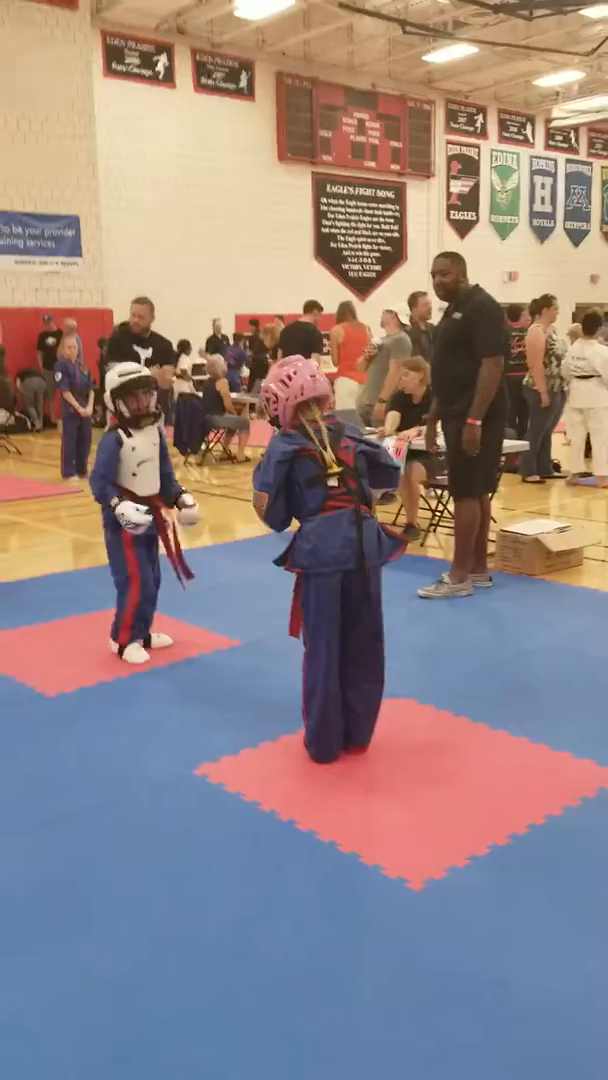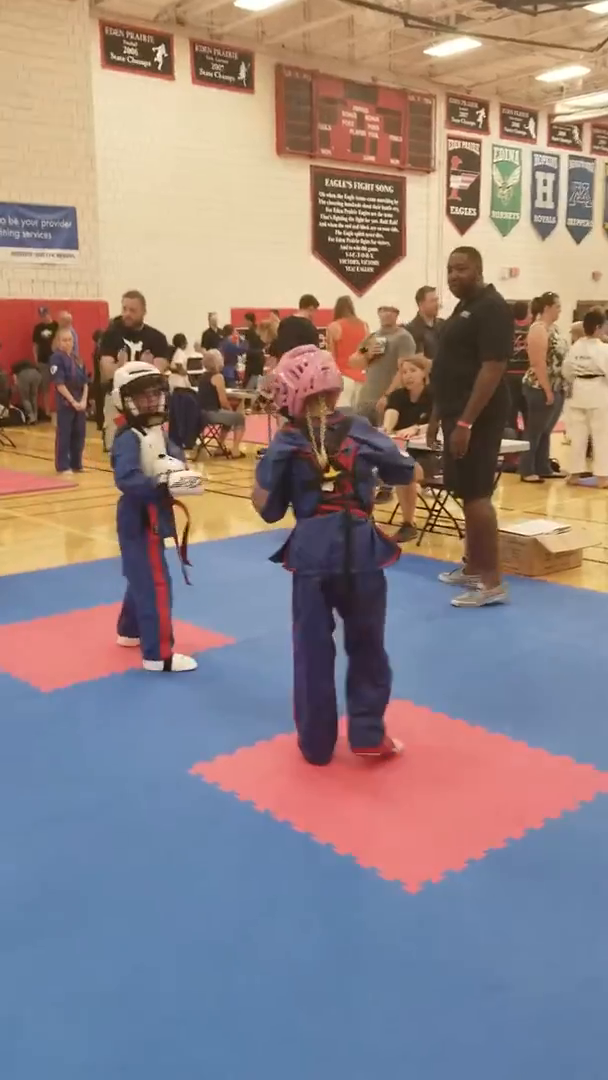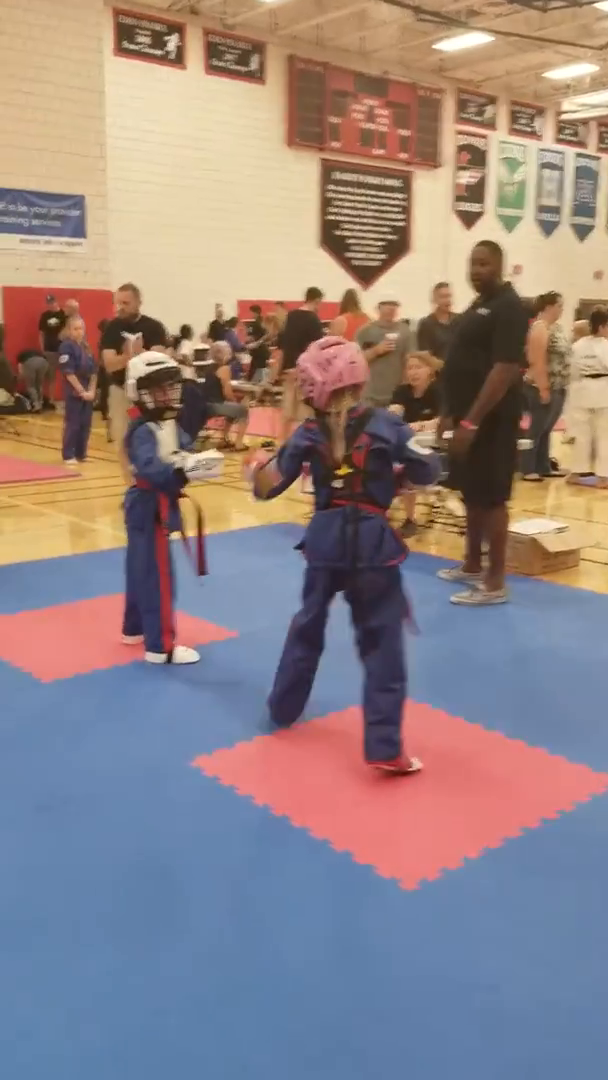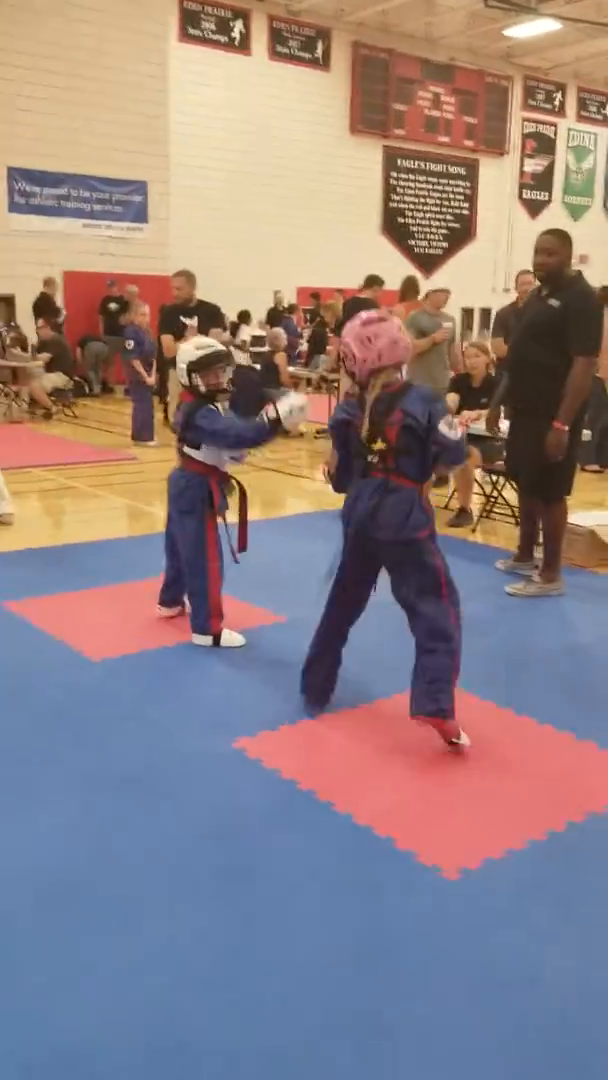
dt=0.4s
person 1, frame 1
left shoulder: (283, 445)
right shoulder: (351, 434)
left elbow: (272, 513)
right elbow: (390, 475)
left hip: (319, 548)
right hip: (365, 543)
left knee: (322, 647)
right knee: (365, 643)
left ankle: (323, 742)
right ankle: (357, 733)
person 1, frame 2
left shoulder: (286, 442)
right shoulder: (360, 431)
left elbow: (268, 507)
right elbow: (404, 471)
left hip: (312, 550)
right hip: (361, 547)
left knee: (313, 649)
right knee: (367, 645)
left ankle: (316, 744)
right ankle: (369, 735)
person 1, frame 3
left shoulder: (308, 434)
right shoulder: (386, 425)
left elbow: (268, 483)
right elbow: (426, 471)
left wrist: (255, 466)
left hip: (325, 541)
right hip: (373, 543)
left knee: (307, 627)
right knee: (382, 643)
left ankle: (283, 707)
right ankle: (385, 747)
person 1, frame 4
left shoulder: (349, 408)
right shoulder: (422, 400)
left elbow: (338, 475)
right elbow: (454, 453)
right wrist: (445, 437)
left hip: (360, 515)
right hip: (405, 517)
left knee: (343, 602)
right knee: (436, 609)
left ankle: (315, 688)
right ankle: (435, 708)
person 2, frame 1
left shoulder: (482, 308)
right shoulder: (452, 311)
left elbow: (492, 365)
left wrist: (474, 420)
right wrist: (433, 418)
left hip: (476, 416)
right hip: (457, 414)
left knee: (467, 492)
right knee: (474, 491)
left ankle: (459, 576)
right ankle: (478, 568)
person 2, frame 2
left shoulder: (491, 307)
right shoulder: (464, 308)
left elbow: (493, 369)
left wrist: (465, 422)
right wrist: (437, 415)
left hip: (477, 417)
right hip: (458, 414)
left knee: (475, 493)
right knee: (468, 492)
left ankle: (492, 581)
right ankle: (473, 567)
person 2, frame 3
left shoulder: (509, 307)
right shoulder: (479, 305)
left elbow: (505, 371)
left wrist: (471, 422)
right wrist: (449, 412)
left hip: (489, 420)
right hip: (468, 416)
left knee: (491, 497)
right knee: (471, 493)
left ankle: (495, 583)
right ankle: (472, 565)
person 2, frame 4
left shoulder: (581, 299)
right shoulder: (538, 295)
left elbow: (585, 365)
left wrist: (563, 423)
right wrist: (498, 400)
left hip: (551, 414)
right hip: (524, 408)
left knee: (548, 492)
right knee: (524, 484)
left ankle: (550, 575)
right ankle: (525, 555)
person 3, frame 1
left shoulder: (155, 432)
right shoulder: (114, 439)
left elbow: (165, 473)
right elbow: (99, 481)
left wrist: (181, 499)
right wrist: (119, 507)
left hip: (151, 513)
right hip: (125, 517)
left knee: (150, 579)
right knee: (135, 581)
left ankle: (141, 633)
right ankle: (123, 638)
person 3, frame 2
left shoulder: (157, 430)
right shoulder: (128, 438)
left elbow: (175, 458)
right elbow: (126, 480)
left wrist: (174, 466)
right wrist: (167, 484)
left hip: (152, 513)
right hip: (139, 517)
left knee: (141, 578)
right knee: (155, 583)
left ankle: (129, 631)
right ankle: (158, 654)
person 3, frame 3
left shoulder: (169, 422)
right shoulder: (143, 430)
left elbow: (184, 449)
right elbow: (150, 469)
left wrist: (187, 462)
right wrist: (185, 470)
left hip: (149, 504)
right hip: (150, 507)
left knee: (140, 570)
right knee: (157, 576)
left ankle: (134, 628)
right ankle: (160, 647)
person 3, frame 4
left shoulder: (202, 406)
right shoulder: (201, 414)
left elbow: (235, 432)
right elbow: (237, 432)
left wrist: (249, 436)
right wrist: (277, 419)
left hip: (186, 482)
right hip: (197, 489)
left knee: (181, 548)
right knee: (205, 560)
left ankle: (170, 601)
right ankle: (207, 629)
